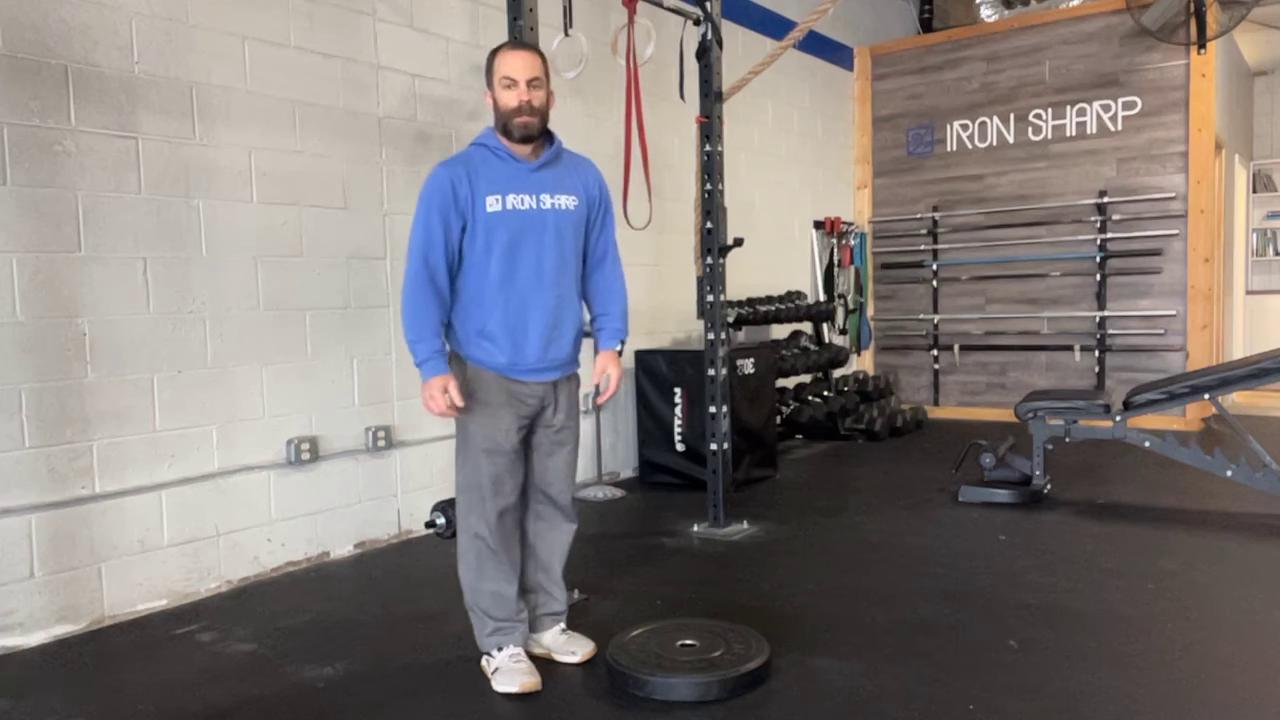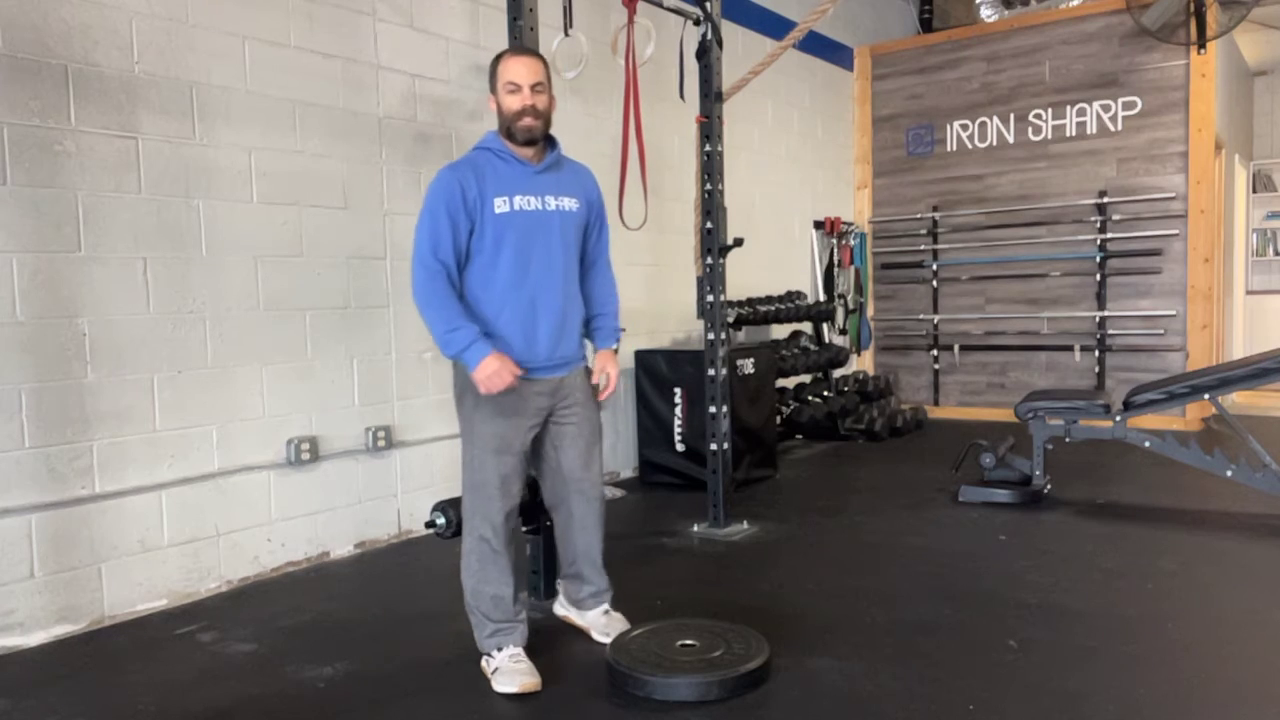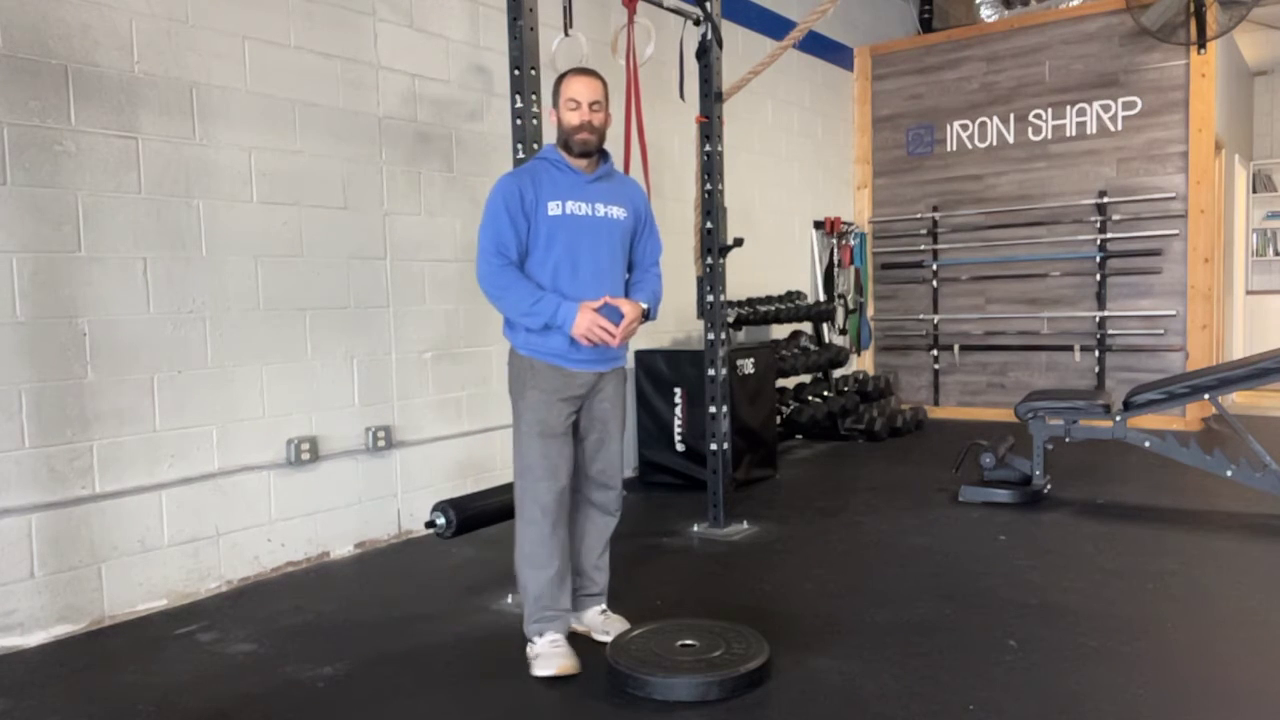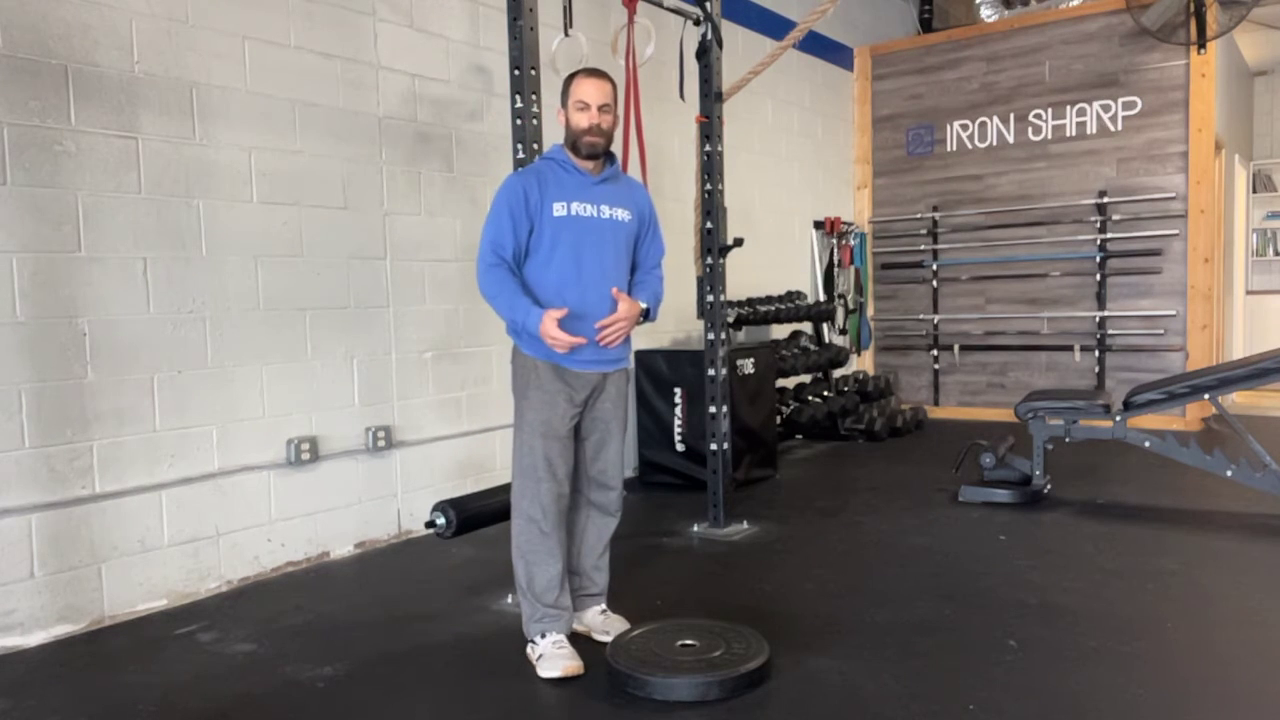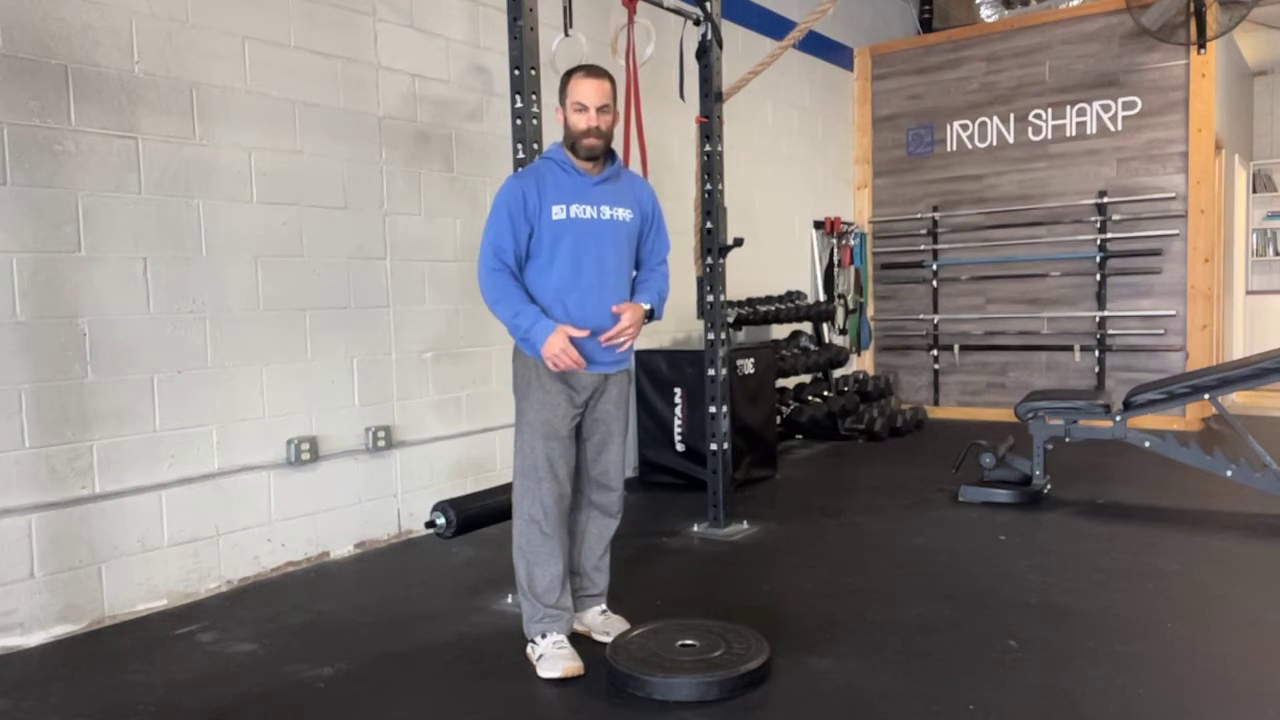
dt=0.7s
person 1, frame 1
left shoulder: (583, 178)
right shoulder: (456, 178)
left elbow: (603, 265)
right elbow: (426, 274)
left wrist: (610, 341)
right wrist: (431, 364)
left hip: (560, 376)
right hip: (488, 377)
left knee: (553, 506)
right knee: (490, 512)
left ankle: (546, 622)
right ankle: (501, 641)
person 1, frame 2
left shoulder: (579, 181)
right shoulder: (462, 180)
left elbow: (596, 268)
right elbow: (432, 275)
left wrist: (605, 342)
right wrist: (475, 352)
left hip: (570, 374)
right hip: (499, 379)
left knee: (581, 495)
right knee: (492, 511)
left ankle: (584, 599)
right ankle: (501, 643)
person 1, frame 3
left shoulder: (629, 194)
right shoulder: (520, 186)
left elbow: (647, 267)
right elbow: (495, 271)
left wrist: (639, 305)
right wrist: (566, 314)
left hip: (608, 368)
right hip: (543, 365)
left knee: (600, 491)
right knee: (544, 494)
left ankle: (586, 604)
right ankle: (545, 629)
person 1, frame 4
left shoulder: (633, 196)
right shoulder: (528, 186)
left elbow: (650, 268)
right elbow: (494, 266)
left wrist: (640, 304)
right wrist: (534, 319)
left hip: (612, 367)
right hip: (548, 366)
left knee: (602, 491)
right knee: (544, 495)
left ankle: (589, 603)
right ankle: (546, 628)
person 1, frame 5
left shoulder: (637, 192)
right shoulder: (526, 187)
left elbow: (655, 265)
right elbow: (495, 271)
left wrist: (643, 306)
right wrist: (539, 330)
left hip: (613, 368)
right hip: (547, 368)
left knee: (603, 492)
right knee: (544, 496)
left ankle: (590, 603)
right ankle: (547, 628)
